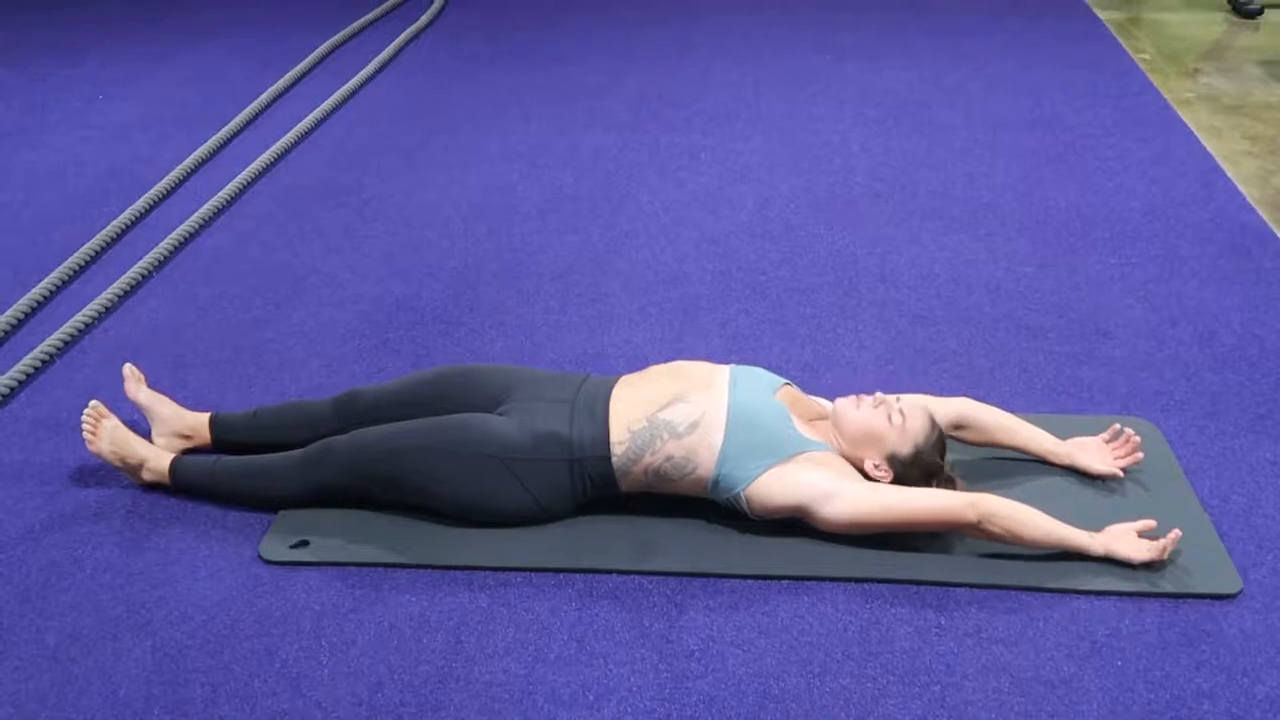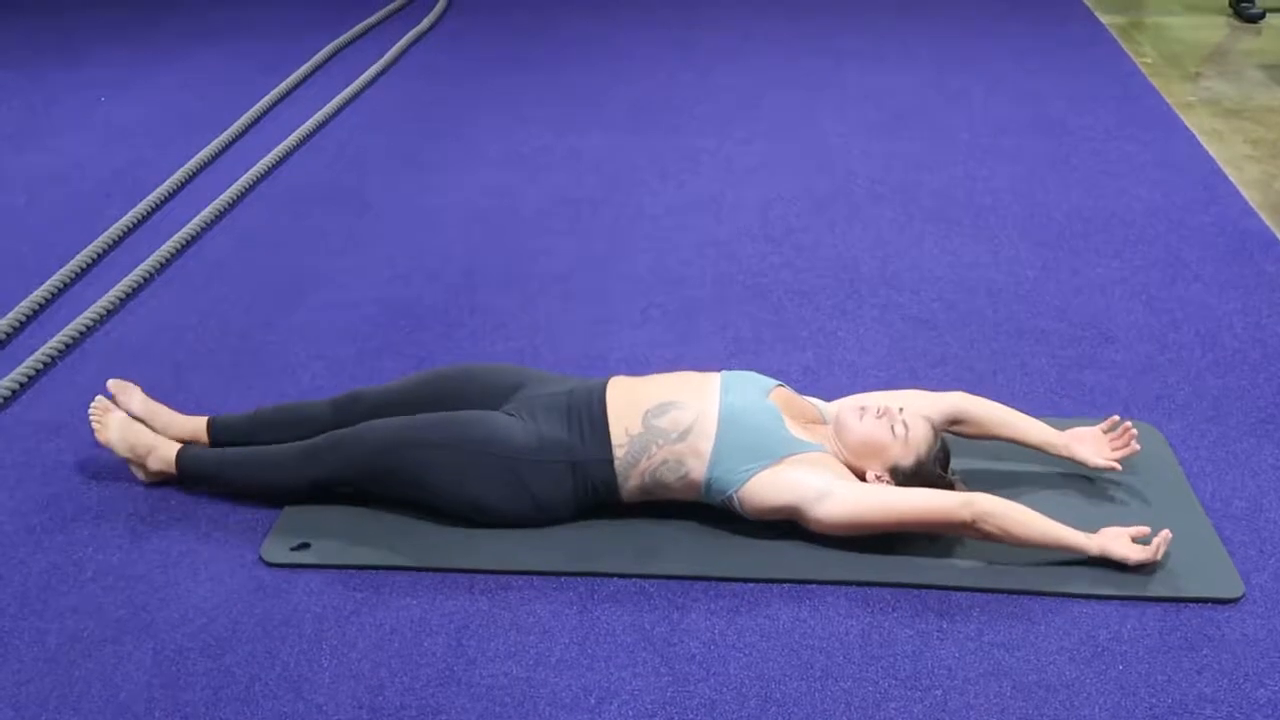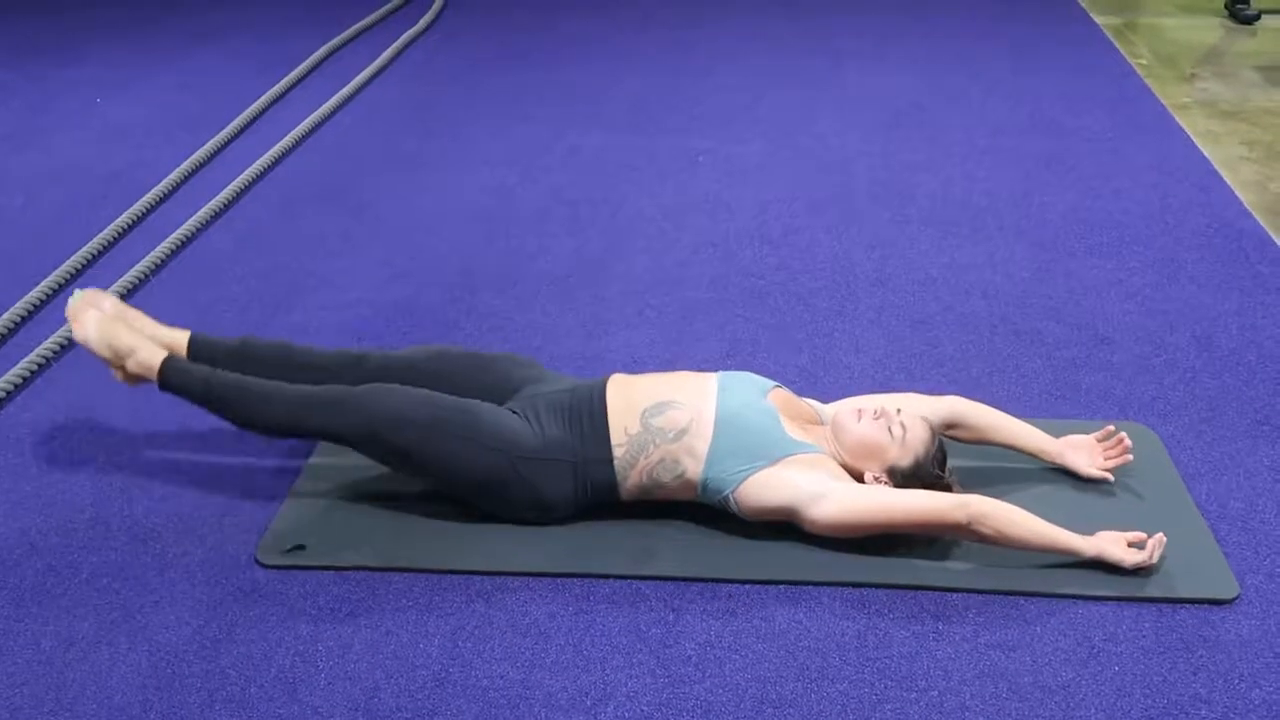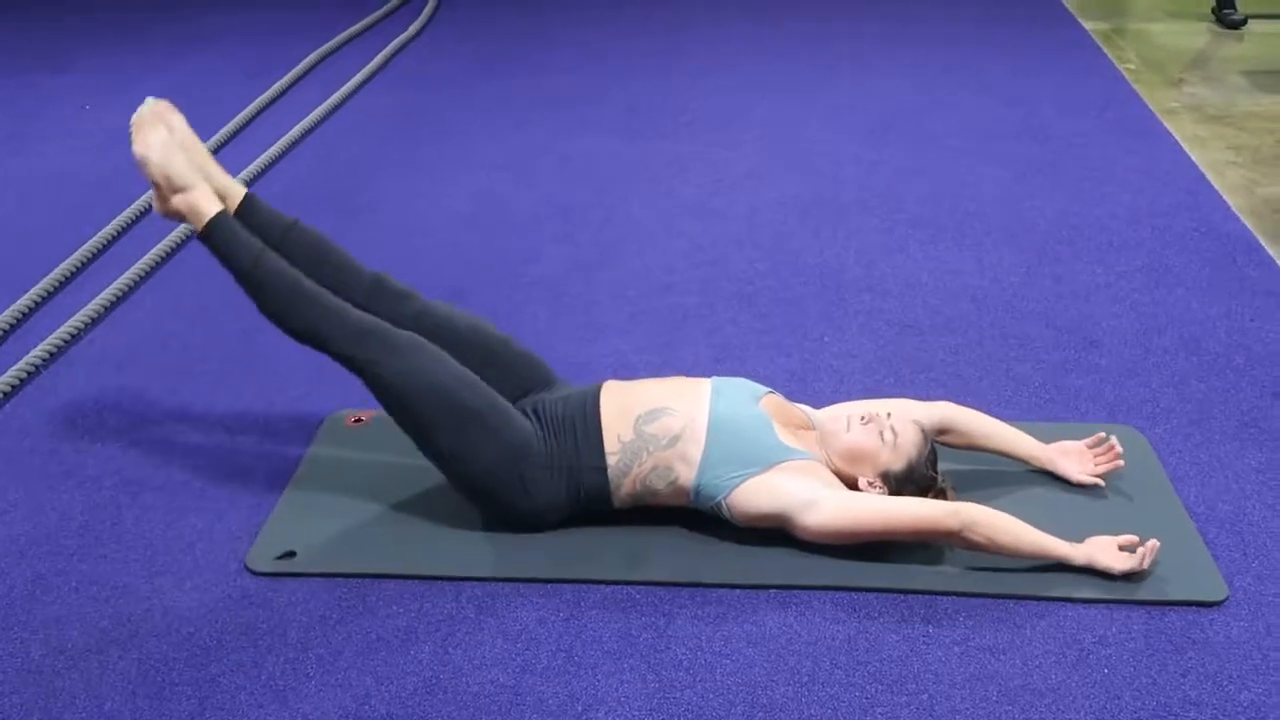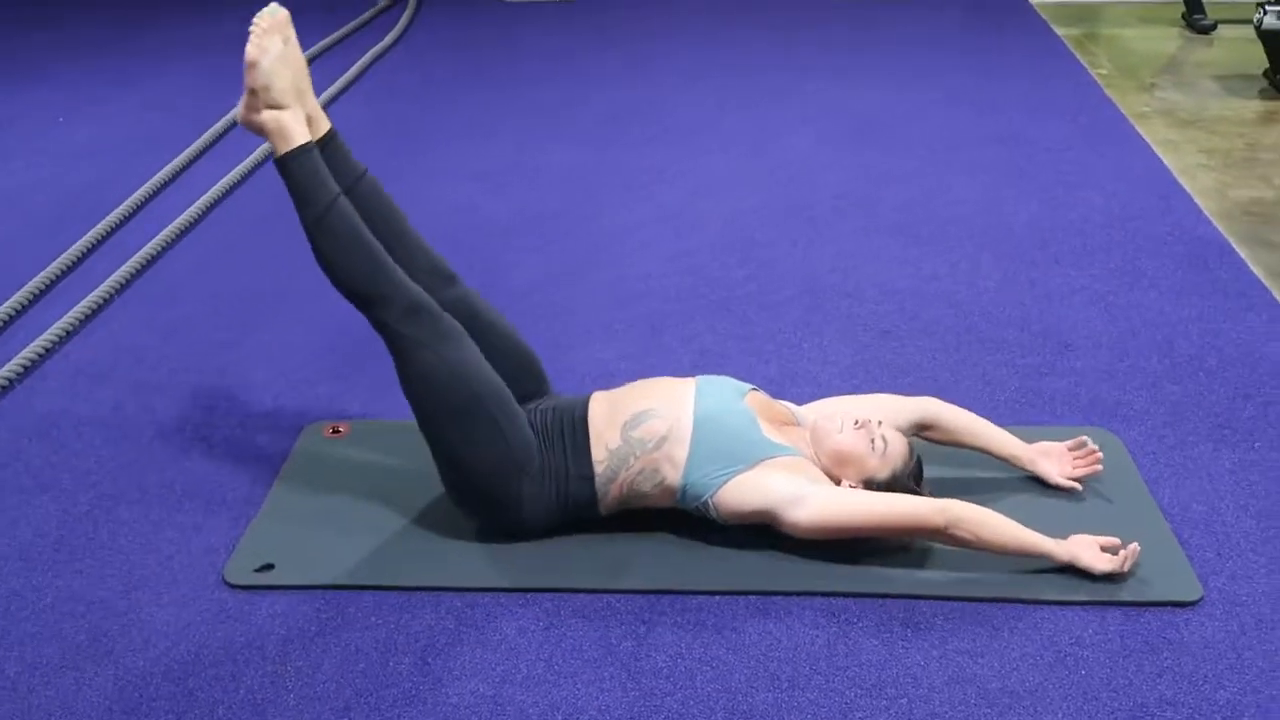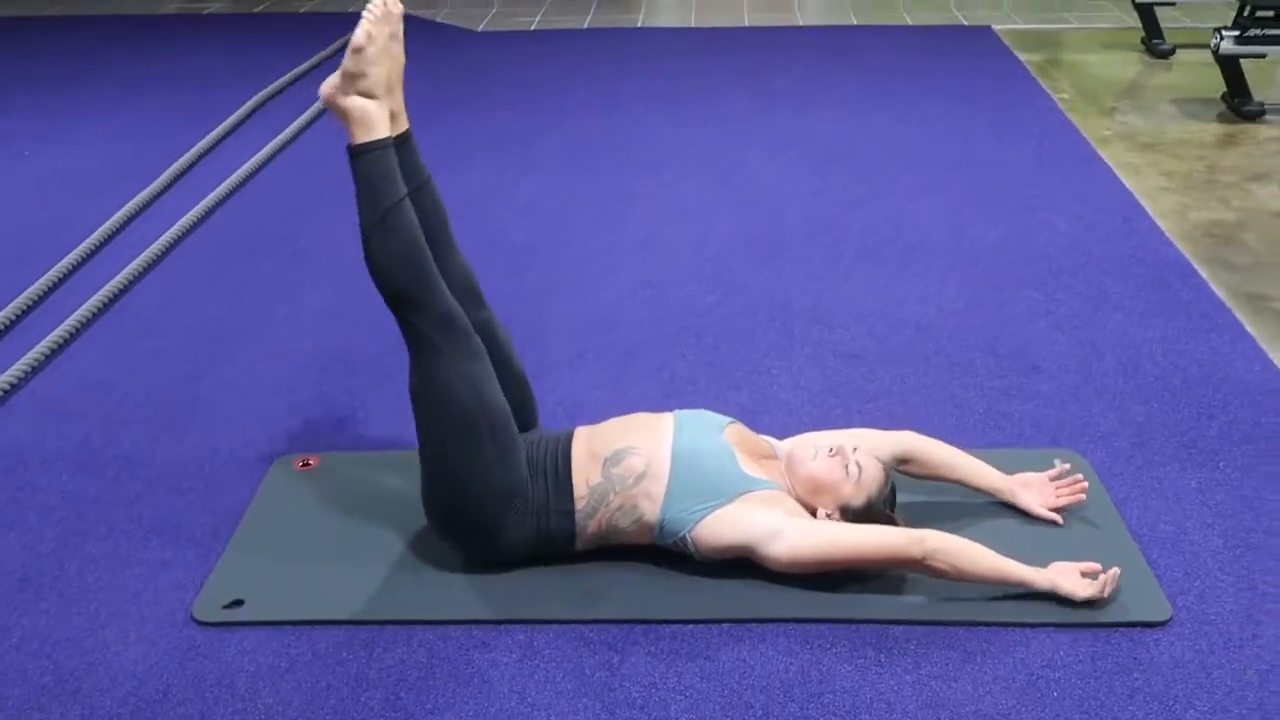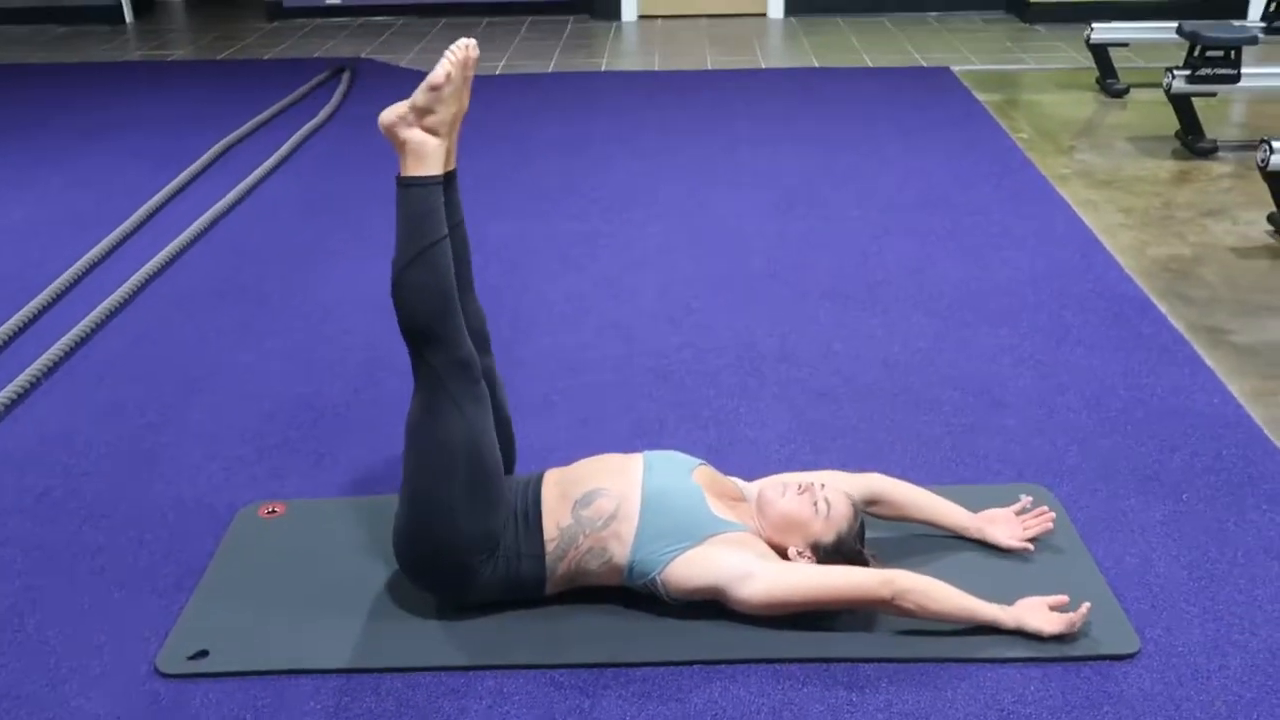
dt=0.5s
person 1, frame 1
left shoulder: (824, 487)
right shoulder: (816, 411)
left elbow: (974, 512)
right elbow: (963, 405)
left wrist: (1101, 545)
right wrist: (1068, 450)
left hip: (548, 464)
right hip: (566, 395)
left knee: (342, 464)
right knee: (364, 407)
left ankle: (162, 466)
right ankle: (195, 426)
person 1, frame 2
left shoulder: (821, 490)
right shoulder: (819, 414)
left elbow: (966, 510)
right elbow: (956, 399)
left wrist: (1096, 543)
right wrist: (1067, 443)
left hip: (549, 467)
right hip: (567, 398)
left knee: (341, 460)
right knee: (358, 408)
left ankle: (171, 461)
right ankle: (190, 426)
person 1, frame 3
left shoulder: (819, 490)
right shoulder: (819, 415)
left elbow: (961, 512)
right elbow: (954, 401)
left wrist: (1092, 547)
right wrist: (1059, 447)
left hip: (547, 465)
right hip: (568, 393)
left knee: (344, 411)
right knee: (366, 371)
left ankle: (154, 364)
right ankle: (171, 344)
person 1, frame 4
left shoulder: (810, 499)
right shoulder: (816, 424)
left elbow: (956, 523)
right elbow: (947, 413)
left wrist: (1077, 552)
right wrist: (1050, 458)
left hip: (537, 474)
right hip: (563, 407)
left knee: (367, 338)
right knee: (393, 307)
left ankle: (202, 206)
right ankle: (219, 192)
person 1, frame 5
left shoulder: (795, 494)
right shoulder: (802, 425)
left elbow: (942, 517)
right elbow: (928, 406)
left wrist: (1064, 551)
right wrist: (1030, 457)
left hip: (522, 484)
right hip: (552, 420)
left knee: (406, 307)
right knee: (434, 286)
left ankle: (290, 133)
person 1, frame 6
left shoulder: (774, 528)
right shoulder: (775, 456)
left elbow: (919, 548)
right elbow: (906, 440)
left wrist: (1040, 579)
right wrist: (1007, 487)
left hip: (501, 514)
right hip: (531, 460)
left knee: (434, 317)
left ankle: (368, 117)
right ankle: (383, 111)
person 1, frame 7
left shoulder: (744, 568)
right shoulder: (743, 500)
left elbow: (886, 589)
right elbow: (875, 483)
left wrist: (1011, 618)
right wrist: (976, 525)
left hip: (468, 553)
right hip: (511, 508)
left knee: (444, 354)
left ankle: (422, 151)
